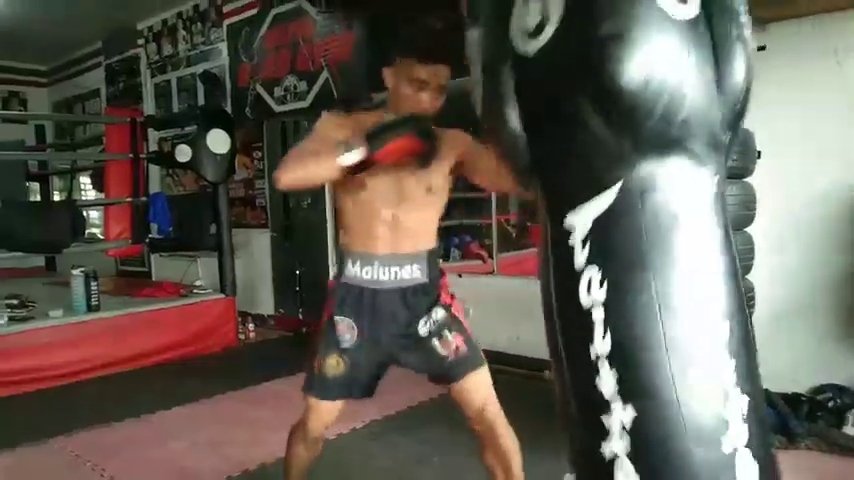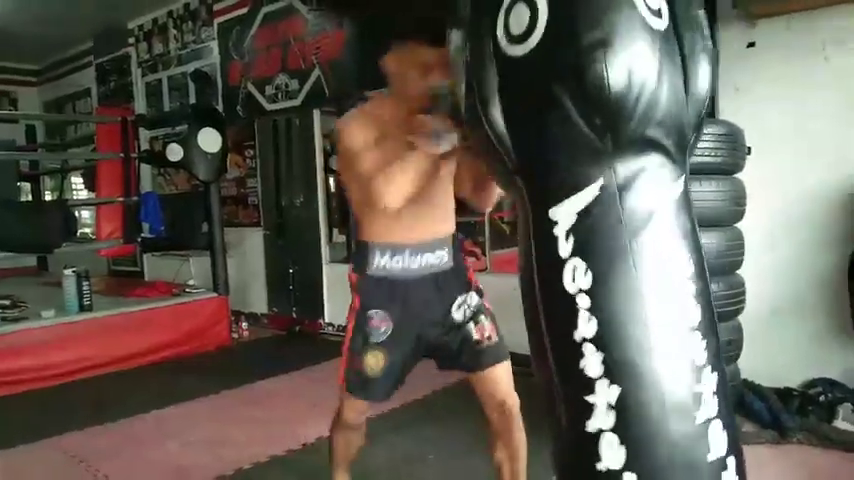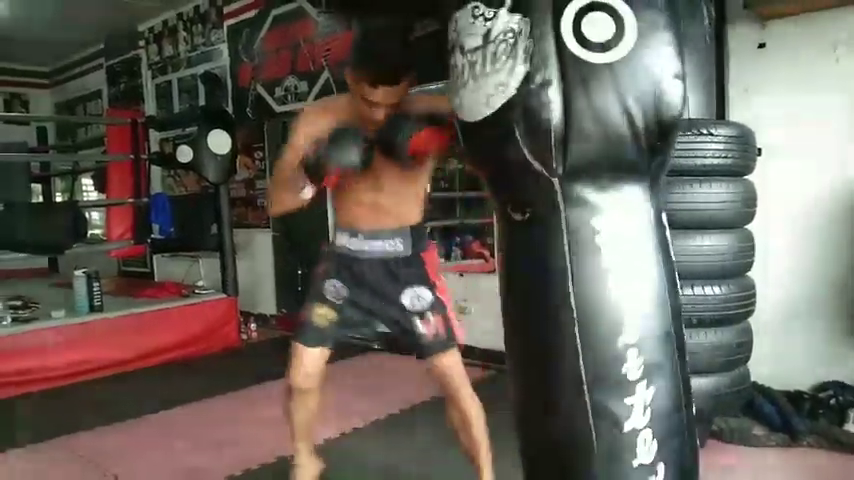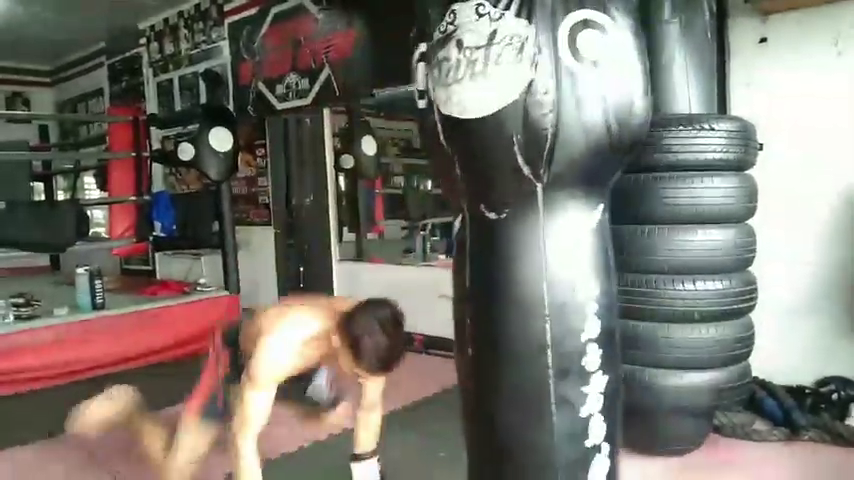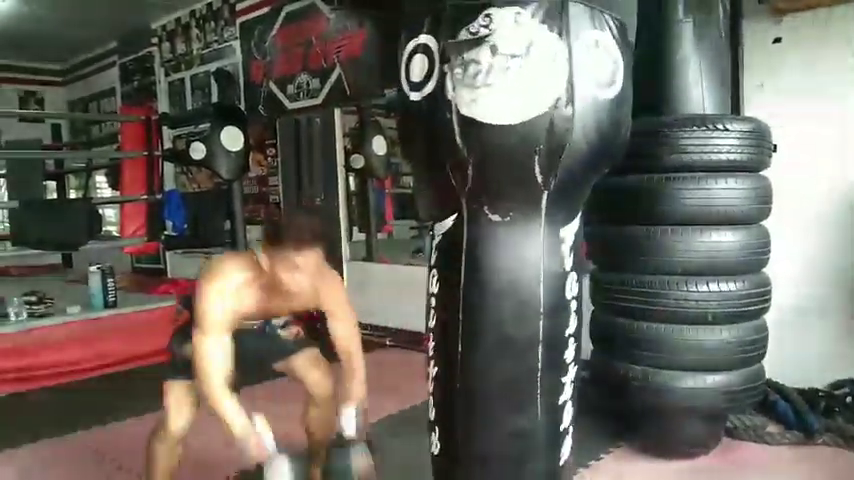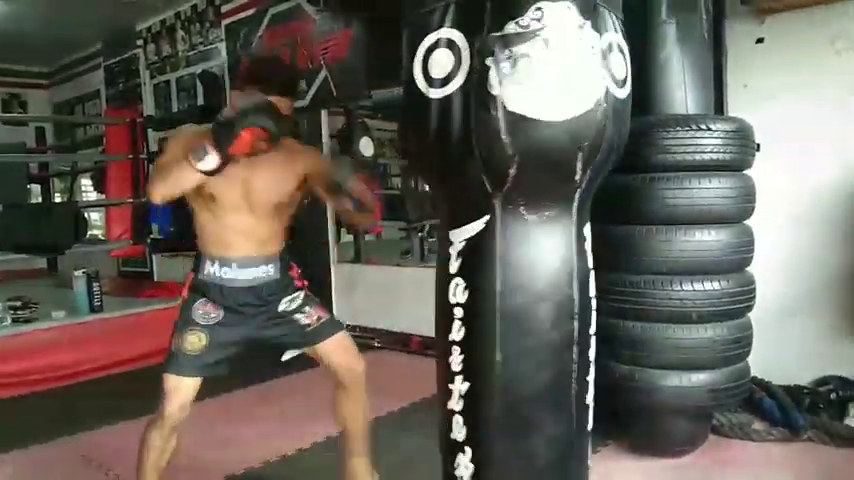
dt=0.5s
person 1, frame 1
left shoulder: (452, 144)
right shoulder: (342, 127)
left elbow: (521, 182)
right elbow: (286, 176)
right wrist: (363, 151)
left hip: (421, 291)
right hip: (358, 292)
left knee: (486, 413)
right knee: (314, 423)
person 1, frame 2
left shoulder: (448, 120)
right shoulder: (357, 126)
left elbow: (483, 199)
right elbow: (387, 195)
right wrist: (439, 133)
left hip: (446, 275)
right hip: (383, 283)
left knee: (503, 403)
right knee: (352, 413)
person 1, frame 3
left shoulder: (430, 112)
right shoulder: (319, 119)
right elbow: (276, 203)
right wrist: (310, 178)
left hip: (406, 259)
right hip: (345, 259)
left knee: (453, 380)
right knee: (302, 379)
person 1, frame 4
left shoulder: (366, 342)
right shoulder: (281, 346)
left elbow: (371, 408)
right elbow: (244, 440)
right hip: (242, 361)
right ankle: (128, 406)
person 1, frame 5
left shoulder: (324, 282)
right shoulder: (221, 288)
left elbow: (352, 357)
right elbow: (212, 386)
right wrist: (264, 452)
left hip: (264, 323)
right hip: (208, 325)
left knee: (323, 390)
right knee: (175, 425)
person 1, frame 6
left shoulder: (301, 159)
right shoulder: (191, 141)
left elbow: (348, 212)
right elbow: (157, 191)
left wrist: (358, 198)
right wrist: (218, 147)
left hip: (276, 287)
right hip: (216, 292)
left knee: (351, 367)
right knee: (172, 411)
